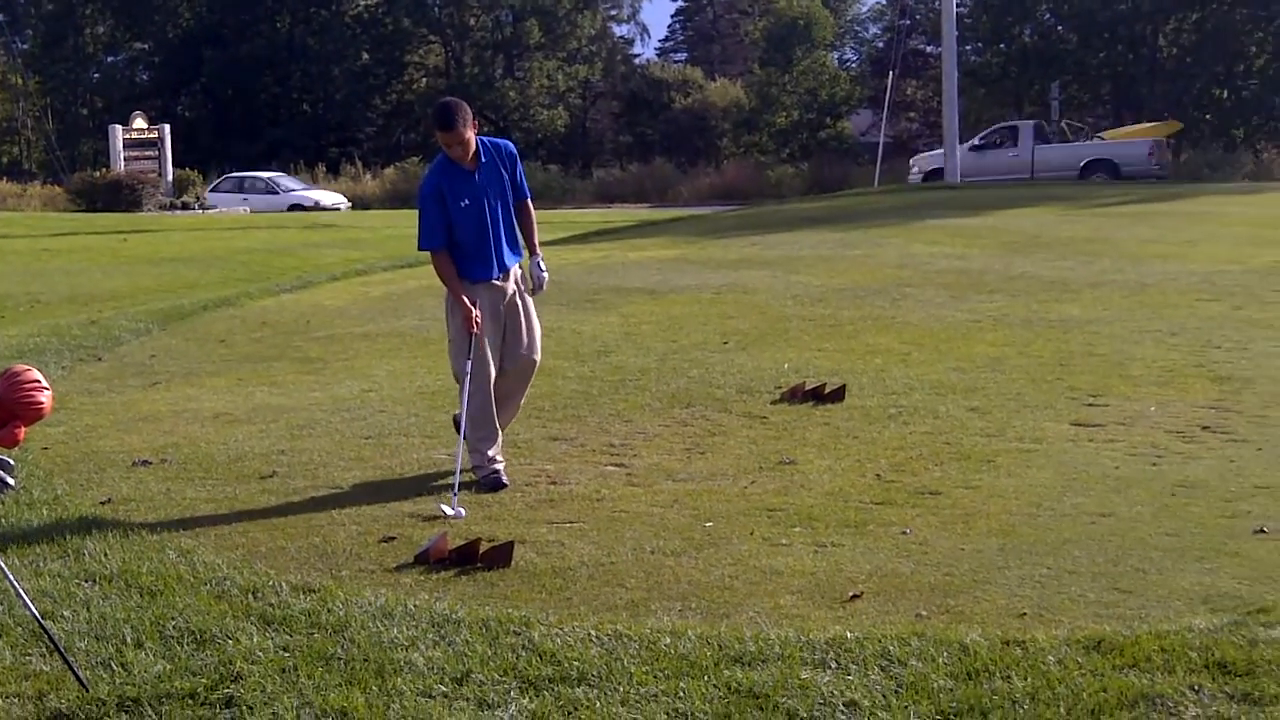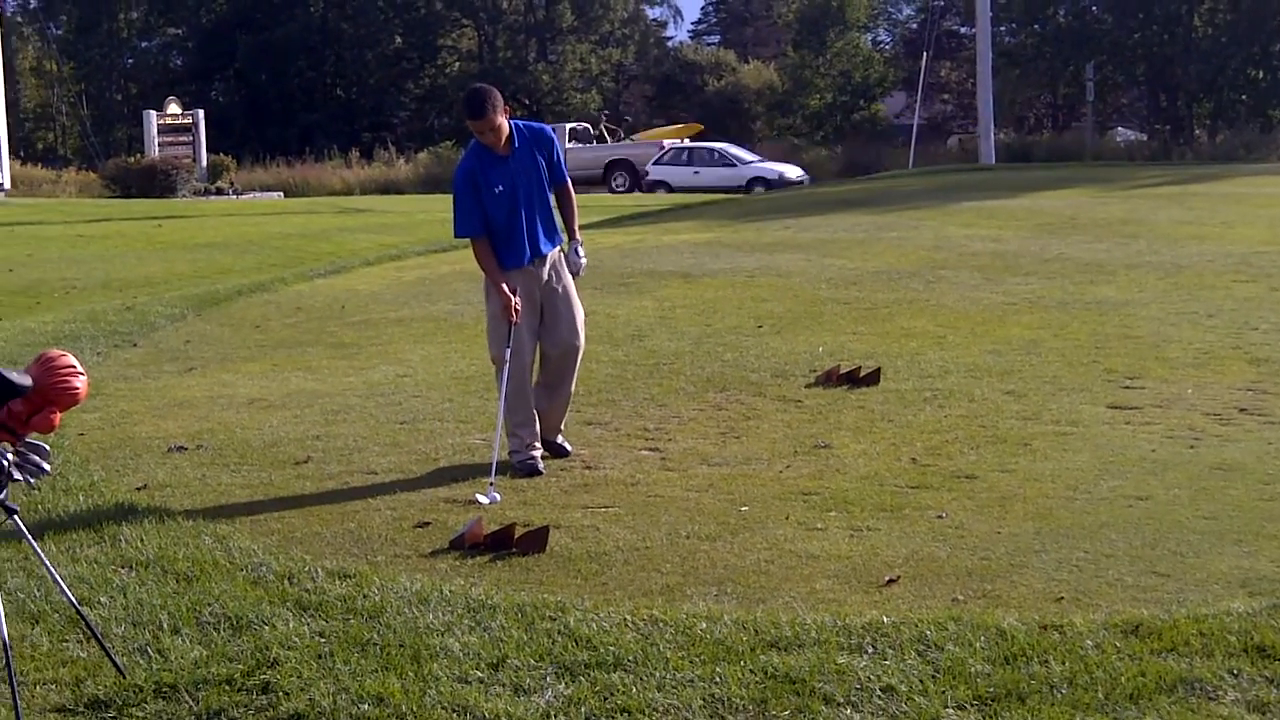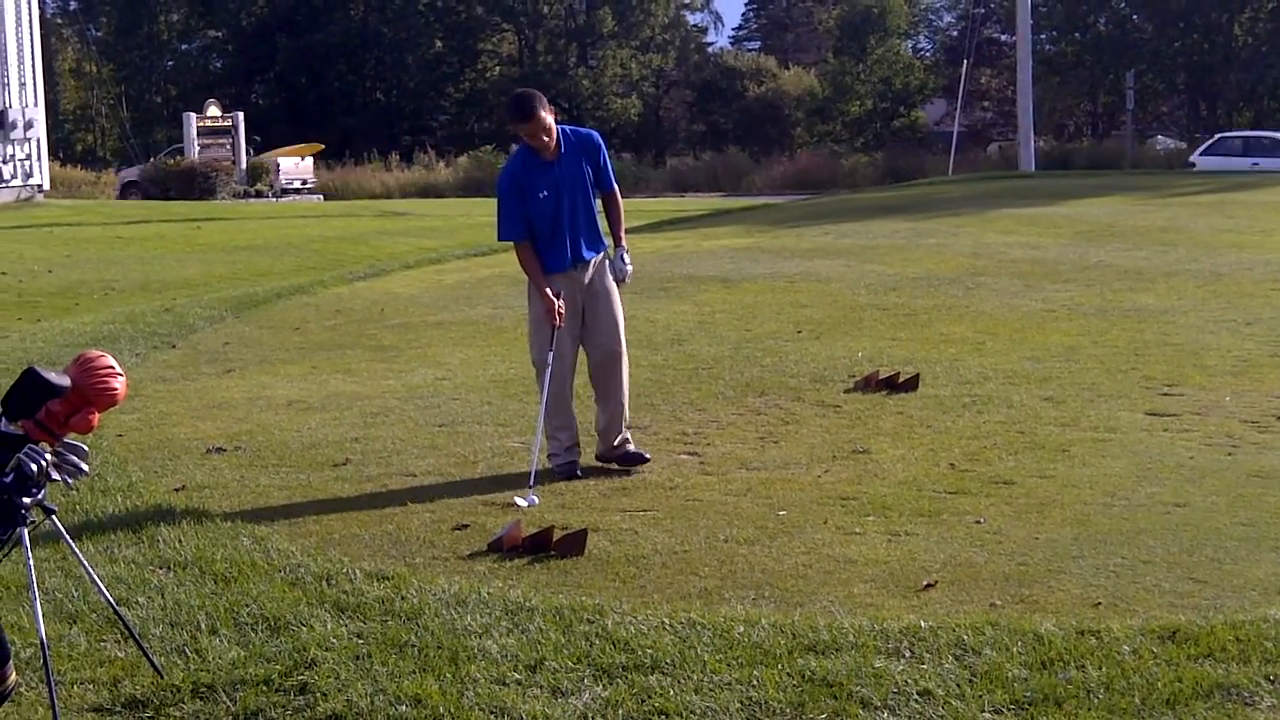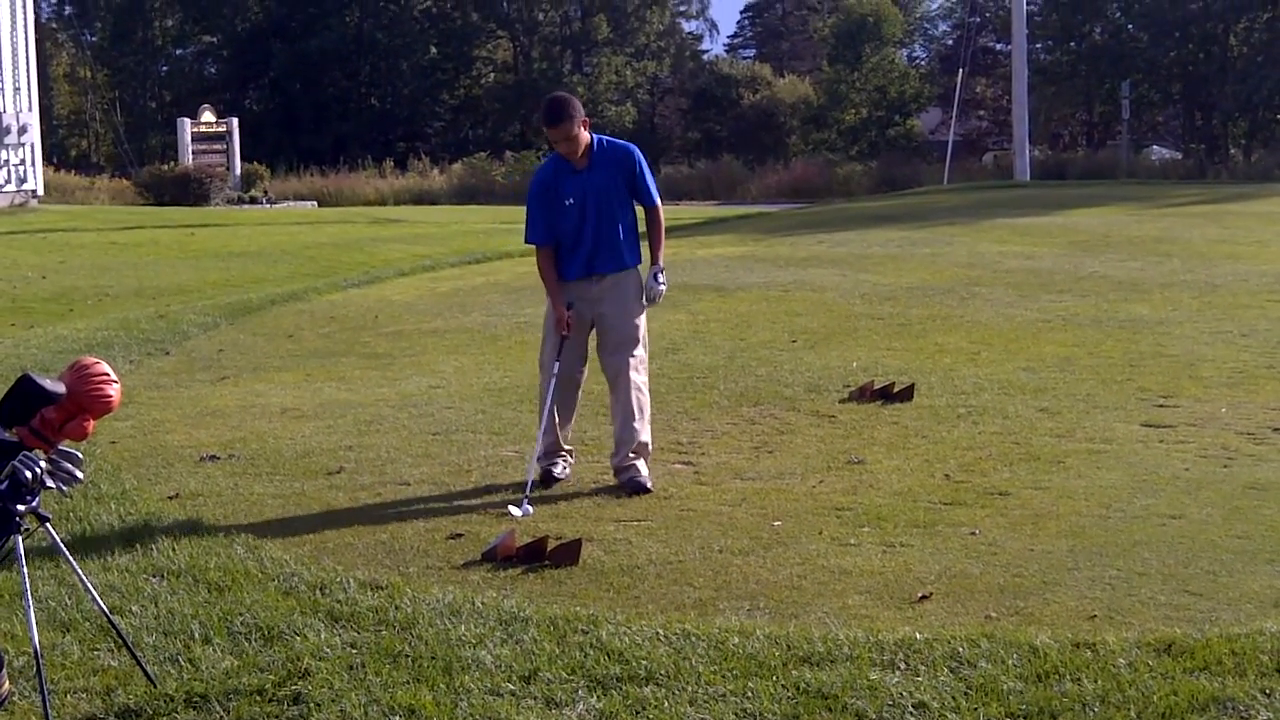
dt=0.7s
person 1, frame 1
left shoulder: (505, 153)
right shoulder: (435, 183)
left elbow: (523, 205)
right elbow: (437, 250)
left wrist: (535, 256)
right wrist: (461, 299)
left hip: (512, 274)
right hip: (471, 286)
left knee: (525, 358)
right knee: (479, 374)
left ankle: (476, 425)
right ankle: (487, 460)
person 1, frame 2
left shoulder: (541, 138)
right shoulder: (469, 170)
left elbow: (562, 189)
right elbow: (477, 237)
left wrist: (575, 241)
right wrist: (500, 287)
left hip: (552, 258)
right hip: (509, 272)
left knee: (569, 343)
right knee: (515, 360)
left ankle: (549, 427)
right ankle: (524, 446)
person 1, frame 3
left shoulder: (588, 143)
right shoulder: (513, 175)
left elbow: (610, 194)
right elbow: (521, 241)
left wrist: (621, 248)
right wrist: (544, 292)
left hip: (596, 263)
right hip: (551, 277)
left knee: (611, 351)
right knee: (555, 367)
left ankle: (613, 441)
right ankle: (563, 451)
person 1, frame 4
left shoulder: (626, 157)
right shoulder: (544, 179)
left elbow: (653, 209)
right elbow: (544, 247)
left wrist: (657, 267)
right wrist: (557, 301)
left hip: (621, 279)
right hip: (569, 286)
left knee: (627, 372)
right knee: (558, 373)
left ankle: (631, 463)
right ankle: (554, 457)
